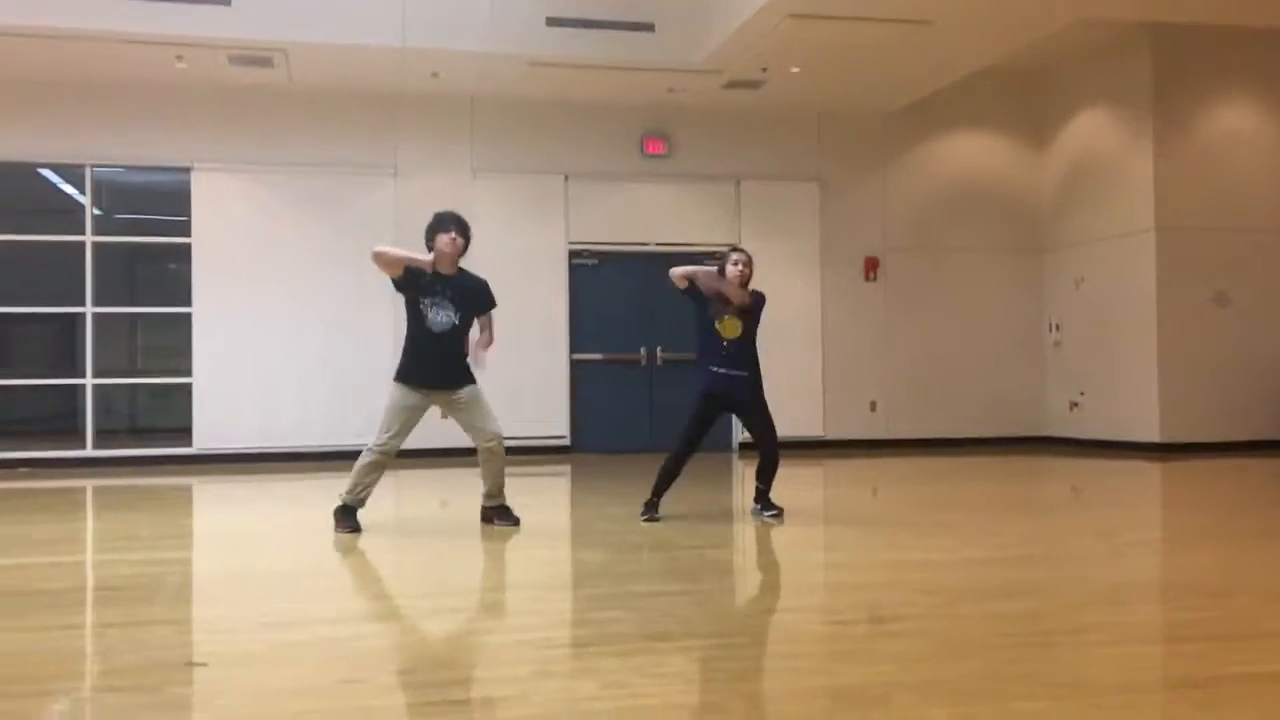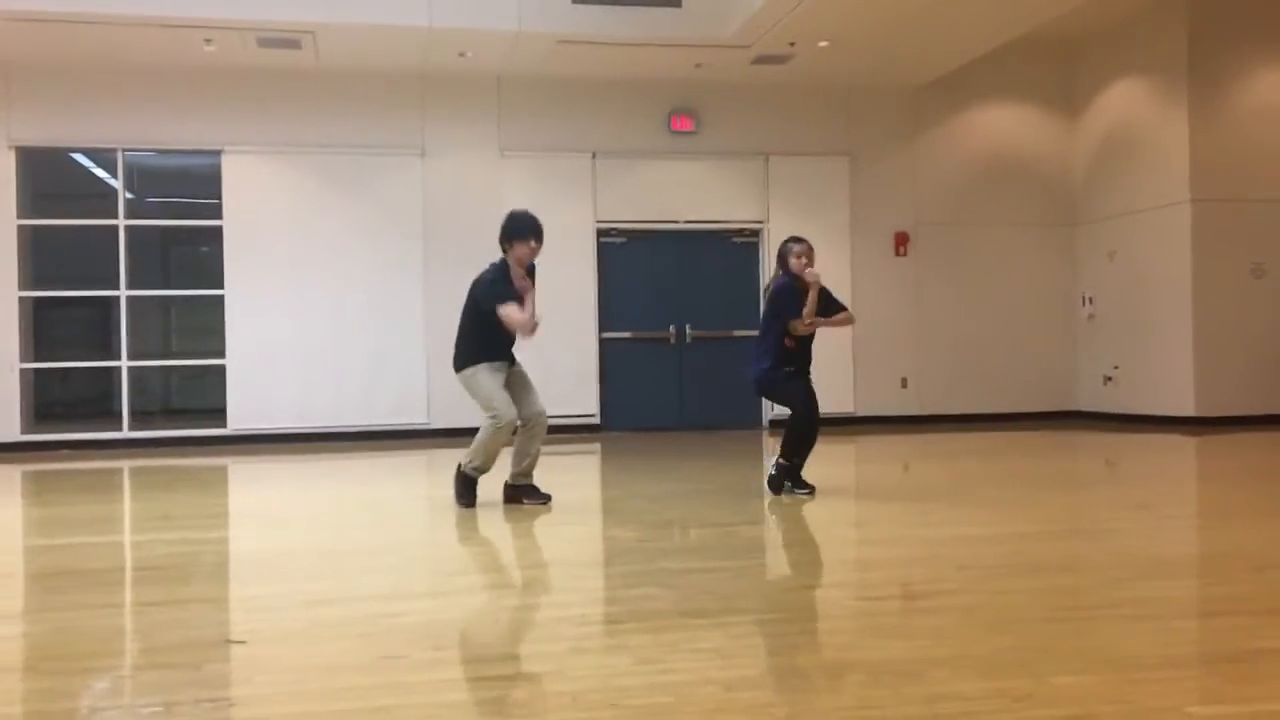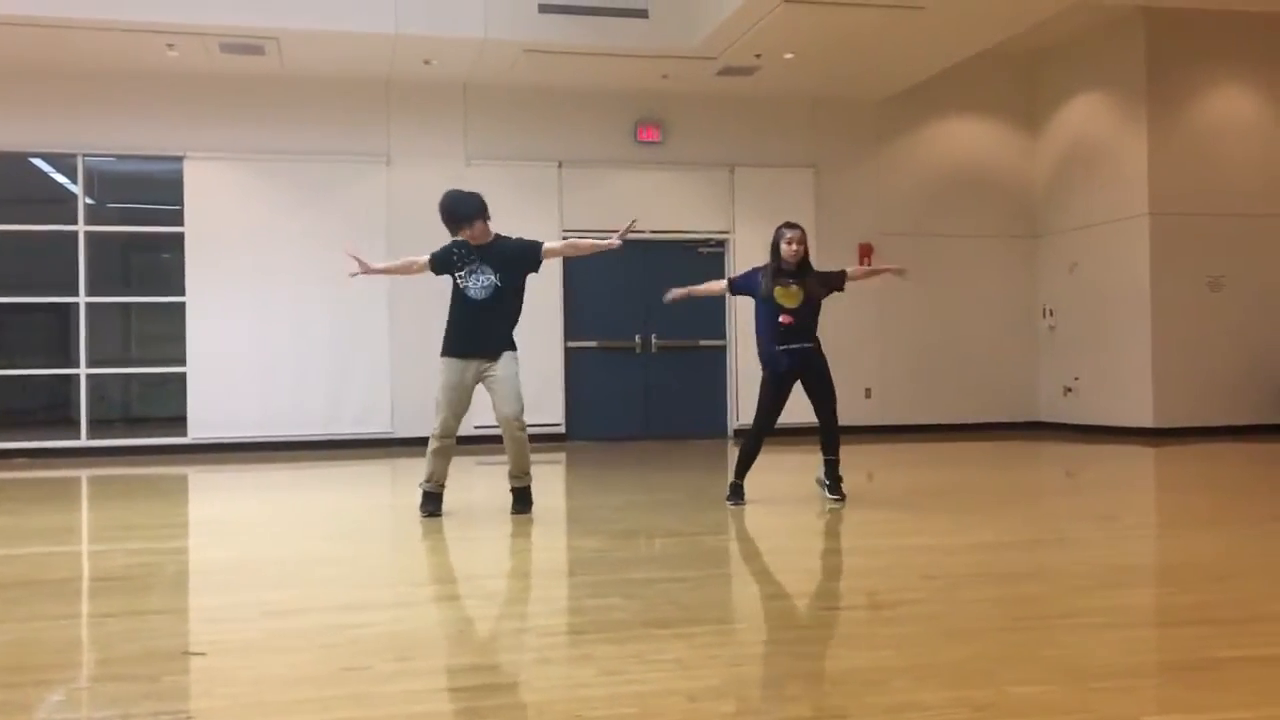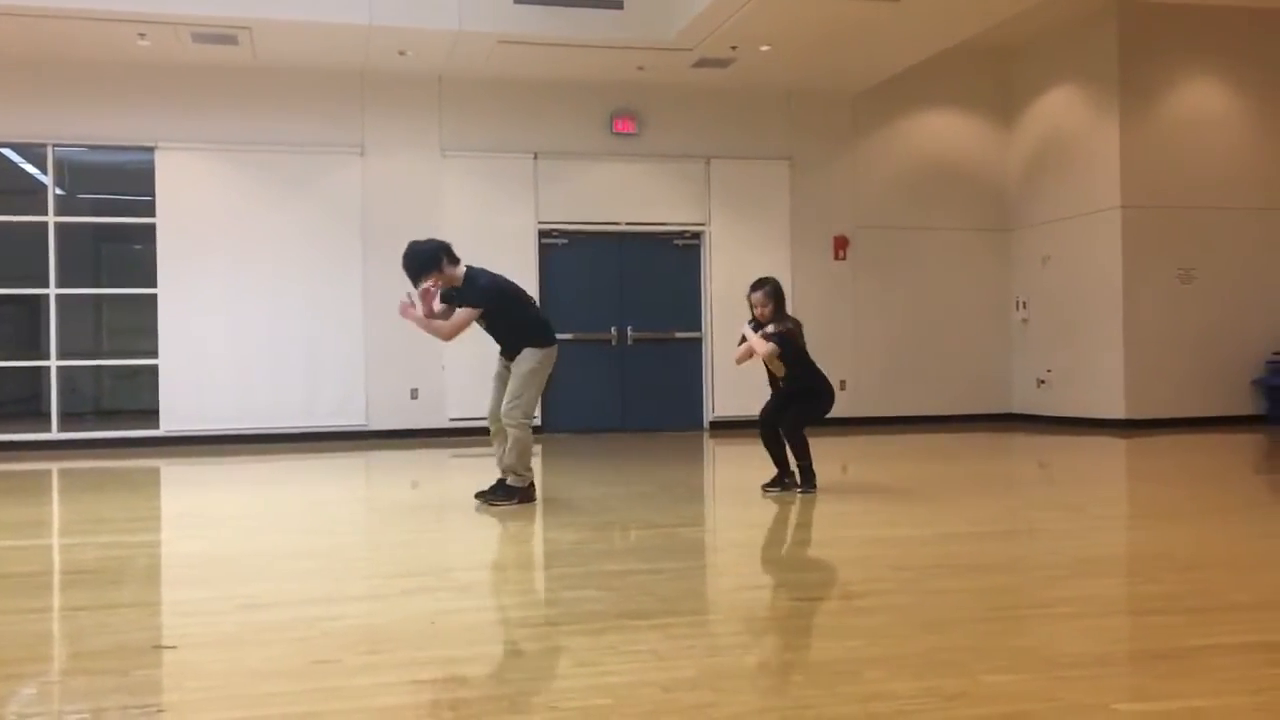
dt=0.7s
person 1, frame 1
left shoulder: (476, 286)
right shoulder: (414, 277)
left elbow: (487, 328)
right elbow: (379, 254)
left wrist: (481, 345)
right wrist: (424, 262)
left hip: (458, 383)
right hip: (412, 381)
left knee: (492, 439)
right knee: (384, 445)
left ankle: (493, 504)
right ankle: (348, 506)
person 1, frame 2
left shoulder: (526, 272)
right shoulder: (492, 281)
left elbow: (528, 325)
right elbow: (524, 326)
left wrist: (527, 293)
right wrist: (529, 296)
left hip: (504, 359)
right hip: (475, 362)
left knee: (536, 415)
right knee: (504, 417)
left ankle: (518, 483)
right ankle: (468, 472)
person 1, frame 3
left shoulder: (512, 249)
right shoulder: (452, 252)
left elbow: (561, 247)
right elbow: (416, 263)
left wrist: (609, 243)
right wrist: (373, 268)
left hip: (499, 352)
right hip: (455, 354)
left knee: (511, 418)
right knee: (445, 425)
left ankle: (521, 487)
right ankle: (432, 490)
person 1, frame 4
left shoulder: (483, 285)
right shoulder: (454, 289)
left elbow: (449, 332)
right elbow: (439, 322)
left wrist: (413, 315)
right wrist: (427, 307)
left hip: (536, 346)
right hip: (511, 349)
left knee: (514, 414)
right knee: (497, 416)
left ankle: (521, 484)
right ankle: (509, 479)
person 2, frame 1
left shoulder: (756, 299)
right shoulder: (706, 297)
left elbow: (740, 296)
right elbow: (675, 274)
left wrist: (716, 282)
right wrist: (709, 271)
left hip: (747, 387)
right hip: (713, 386)
left knee: (769, 446)
right knee: (686, 445)
left ankle: (762, 499)
right ankle: (653, 501)
person 2, frame 2
left shoulder: (818, 292)
right shoulder: (782, 288)
left elbow: (848, 318)
right elbow: (801, 325)
left wrist: (821, 322)
right wrist: (813, 290)
left hip: (797, 371)
right hip: (769, 371)
left knee: (810, 419)
right knee: (805, 406)
left ankle: (792, 475)
right ankle: (782, 464)
person 2, frame 3
left shoulder: (815, 280)
right shoulder: (760, 276)
left elbow: (850, 274)
right elbow: (724, 286)
left wrist: (885, 269)
right wrist: (684, 291)
left hip: (809, 358)
right hip: (777, 361)
left knee: (828, 418)
right knee: (763, 425)
left ankle: (831, 479)
right ankle: (737, 483)
person 2, frame 4
left shoulder: (788, 330)
right shoulder: (756, 327)
left elbow: (766, 352)
right elbow: (738, 358)
left wrist: (749, 334)
right wrist: (758, 334)
left hip: (814, 394)
right hip: (785, 393)
left knee: (790, 425)
right knee: (766, 423)
left ankle: (806, 475)
right ankle: (785, 475)
